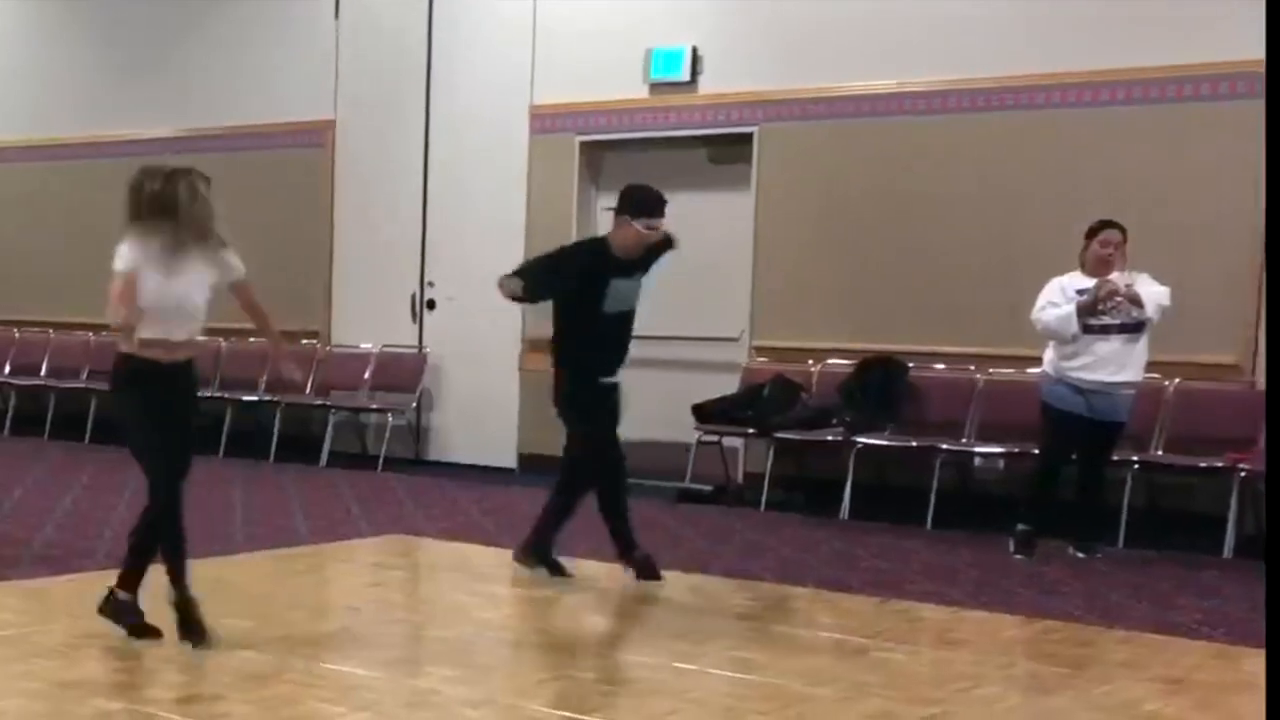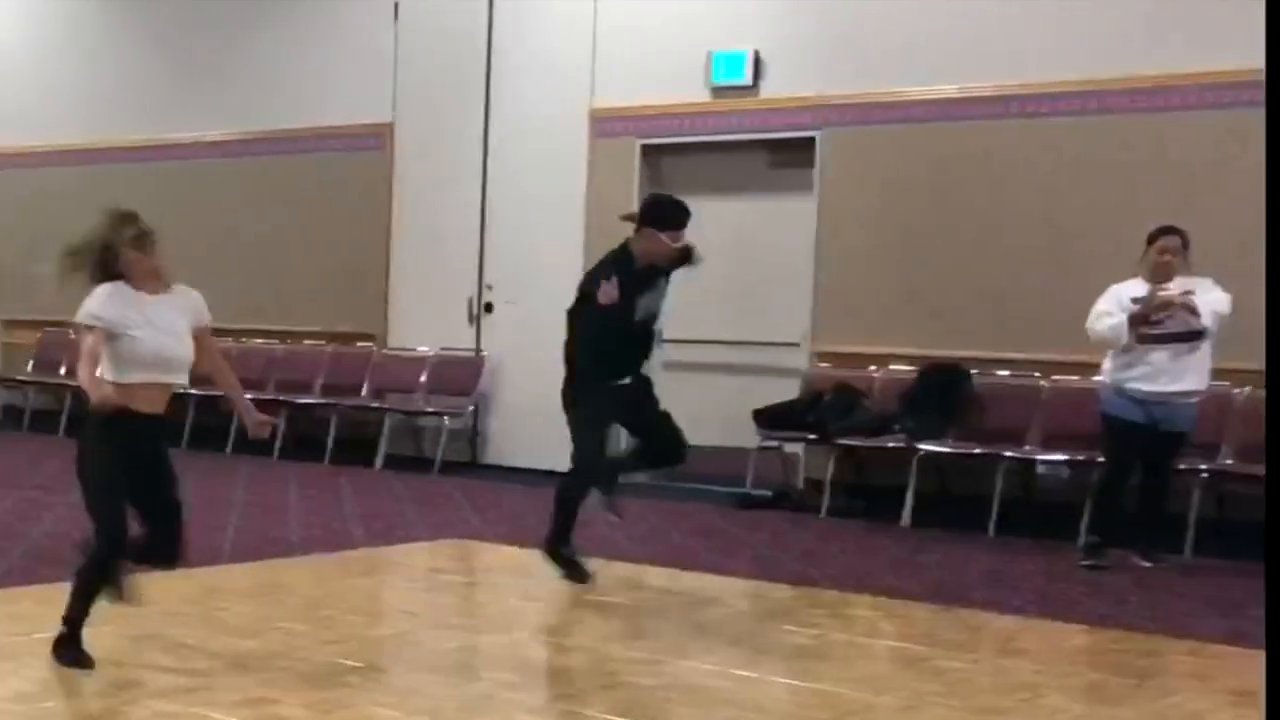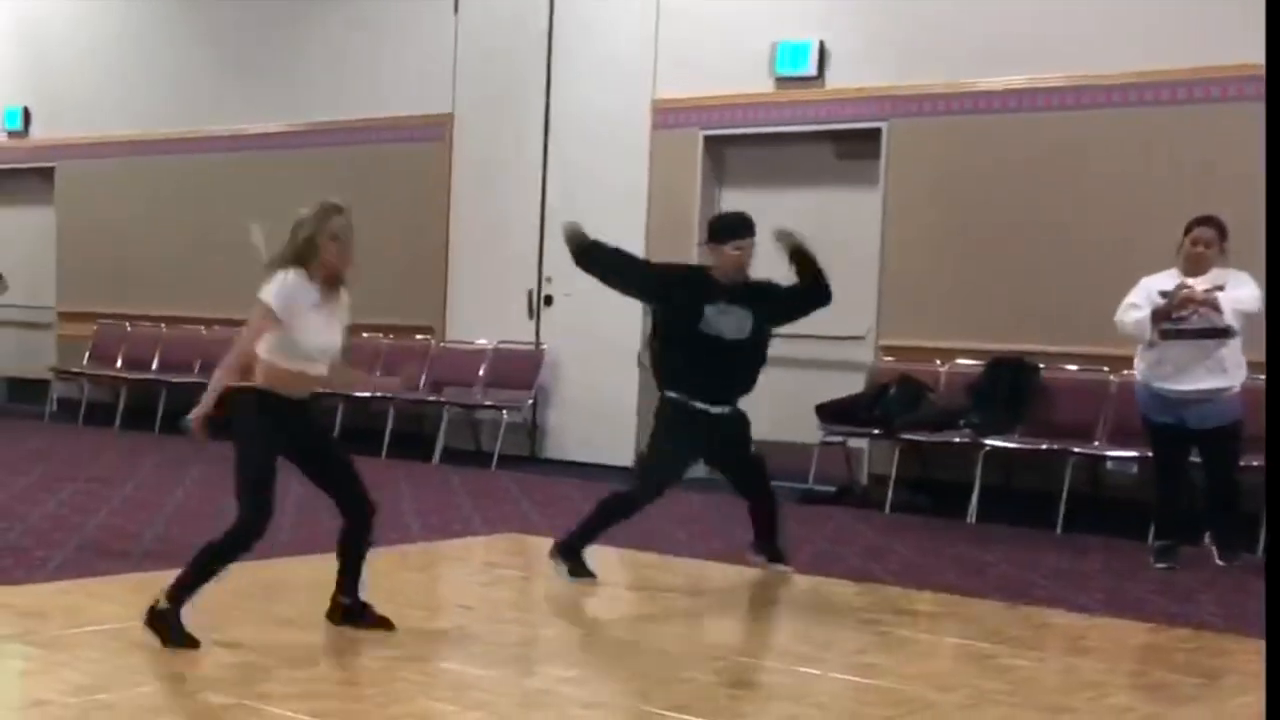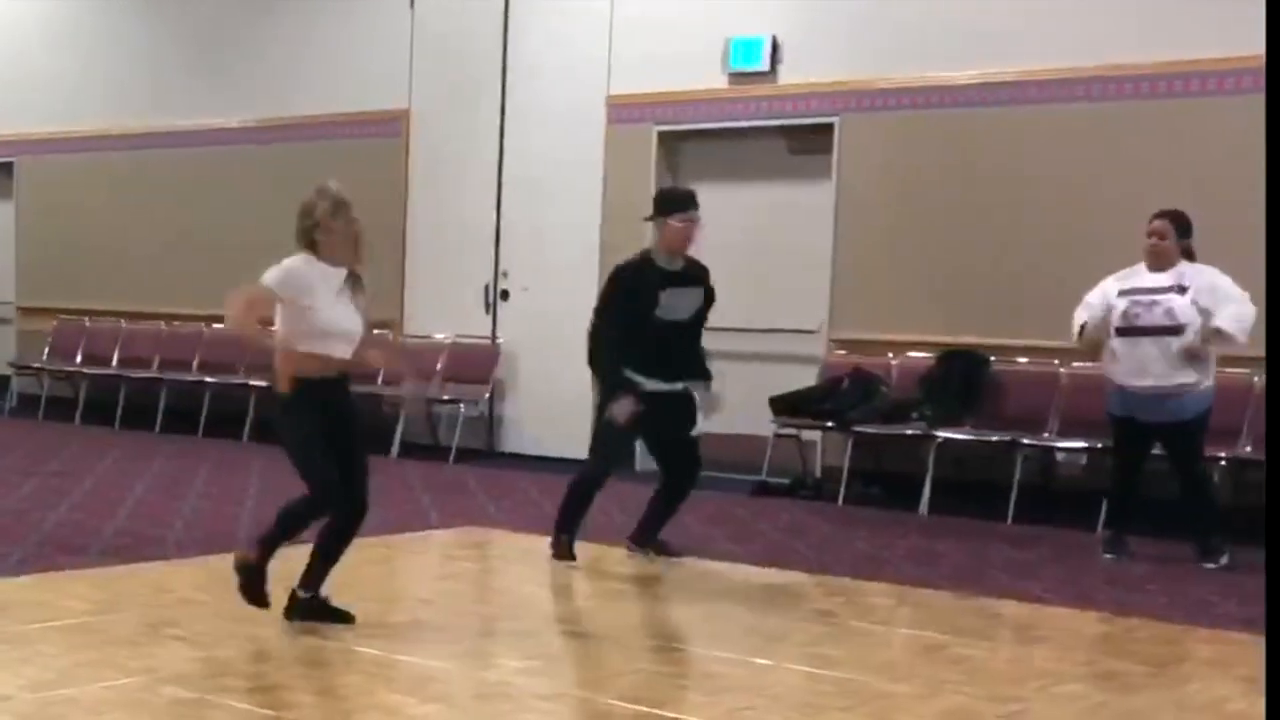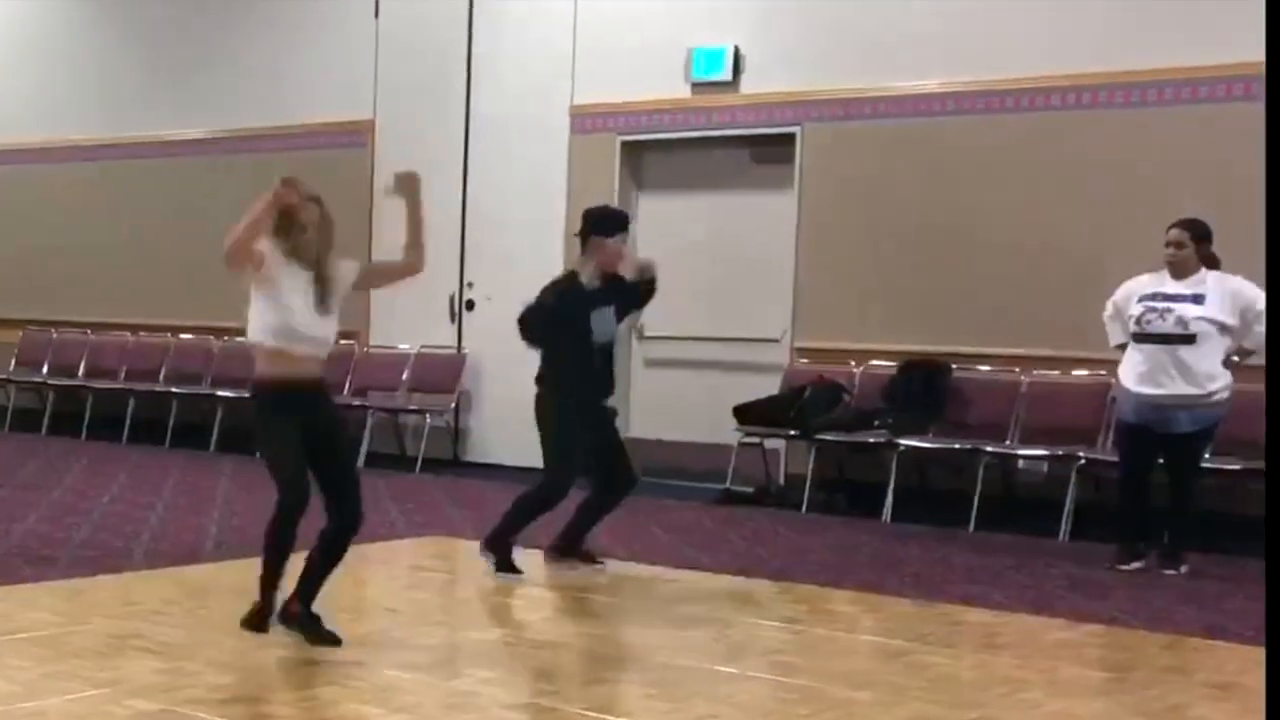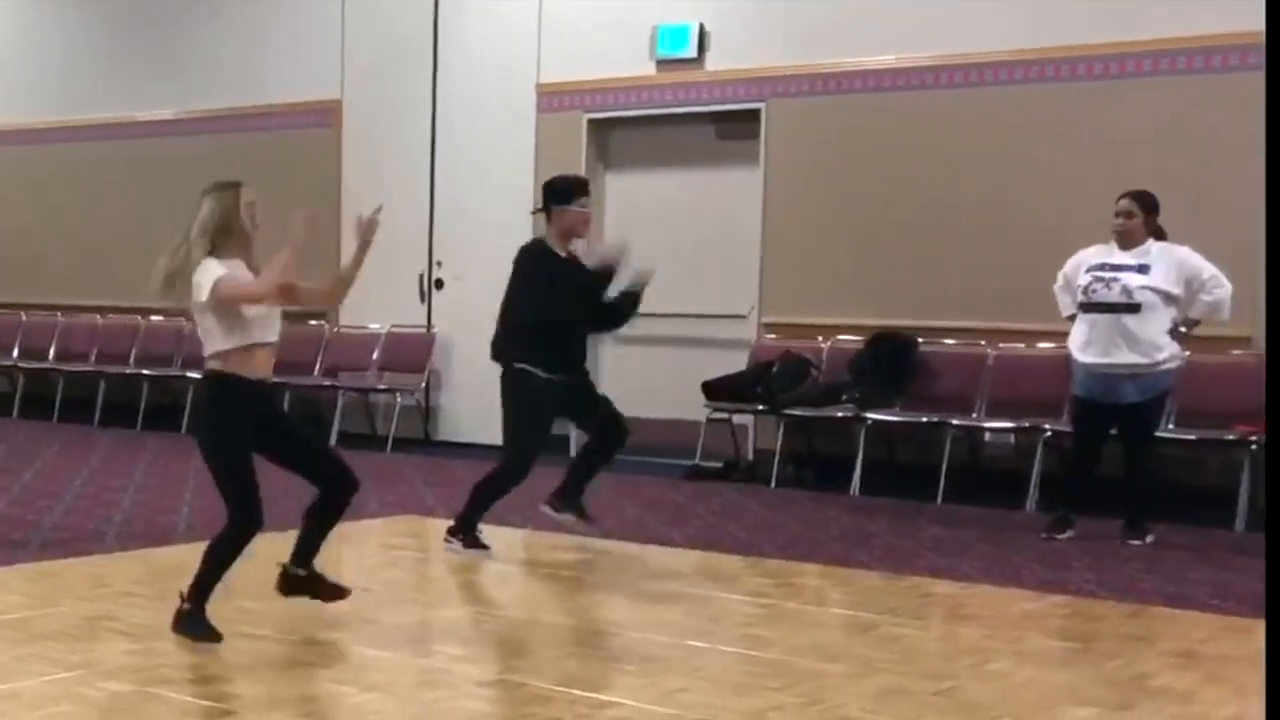
dt=0.7s
person 1, frame 1
left shoulder: (215, 256)
right shoulder: (137, 248)
left elbow: (252, 306)
right elbow: (118, 311)
left wrist: (282, 356)
right wrist: (124, 321)
left hip: (179, 378)
right hip: (135, 379)
left knee: (168, 490)
right knee: (165, 486)
left ankle: (123, 595)
right ankle: (181, 594)
person 1, frame 2
left shoulder: (189, 301)
right shoulder: (107, 300)
left elbow: (212, 362)
right elbow: (88, 363)
left wrist: (248, 410)
right wrist: (95, 393)
left hip: (150, 436)
right hip: (106, 431)
left knee: (167, 544)
right knee: (114, 539)
left ankle: (105, 557)
right ankle: (68, 634)
person 1, frame 3
left shoulder: (337, 299)
right shoulder: (290, 285)
right elbow: (244, 347)
left wrist: (373, 383)
right wrist: (208, 401)
left hip: (301, 416)
right hip: (264, 412)
left knee: (361, 508)
right knee: (251, 524)
left ankle: (346, 602)
right ankle: (168, 608)
person 1, frame 4
left shoulder: (349, 274)
right shoulder: (297, 270)
right elbow: (240, 311)
left wrist: (382, 362)
right wrist: (279, 349)
left hip: (337, 395)
right hip: (301, 395)
left knee: (353, 505)
right knee: (327, 496)
left ankle: (306, 595)
right ankle: (255, 556)
person 1, frame 5
left shoulder: (337, 274)
right shoulder: (265, 260)
left elbow: (412, 265)
right elbow: (231, 253)
left wrist: (412, 203)
right wrist: (272, 201)
left hip: (317, 402)
right hip: (275, 404)
left knee: (348, 515)
right knee: (293, 501)
left ankle: (298, 607)
right ankle: (266, 599)
person 1, frame 6
left shoulder: (259, 274)
right shoulder: (210, 272)
left elbow: (326, 299)
right elbow: (264, 295)
left wrist: (362, 249)
right wrist: (295, 244)
left hip: (262, 402)
right hip: (225, 401)
left knee: (341, 483)
right knee: (246, 517)
left ankle: (298, 568)
right ankle: (191, 608)
person 2, frame 1
left shoulder: (637, 257)
right shoulder: (583, 258)
right elbow: (541, 274)
left wrist: (663, 243)
right wrist: (515, 283)
left hip: (603, 380)
right hip: (578, 384)
left knee: (583, 470)
right knee: (607, 465)
left ankle: (537, 548)
right ankle: (629, 551)
person 2, frame 2
left shoulder: (656, 263)
right shoulder: (612, 273)
right elbow: (580, 328)
right wrist: (603, 307)
left hip: (627, 379)
right hip: (590, 383)
left knee: (671, 448)
right knee: (587, 466)
left ankle: (608, 472)
right ankle: (560, 546)
person 2, frame 3
left shoulder: (762, 298)
right shoulder: (679, 283)
left elbow: (818, 296)
right elbow: (624, 269)
left wrist: (799, 253)
right wrist: (581, 245)
left hip: (724, 417)
right hip: (681, 411)
left knee: (757, 487)
right knee: (645, 489)
left ankle: (766, 547)
right ankle: (571, 548)
person 2, frame 4
left shoulder: (698, 277)
right shoulder: (630, 275)
right elbow: (603, 336)
left wrist: (703, 382)
right wrist: (617, 394)
left hip: (672, 393)
right hip: (628, 388)
left knee: (684, 469)
right knee: (601, 466)
left ankle: (644, 535)
right ankle: (562, 539)
person 2, frame 5
left shoulder: (612, 287)
right shoulder: (564, 292)
left elbow: (633, 299)
right elbow: (532, 328)
left wrist: (644, 281)
right wrist: (583, 287)
left hip: (593, 406)
right hip: (562, 406)
left knee: (619, 480)
right knee: (557, 484)
left ankle: (566, 545)
right ankle: (497, 544)
person 2, frame 6
left shoulder: (571, 263)
right shoulder: (534, 259)
left elbow: (596, 317)
right elbow: (546, 312)
left wrist: (630, 296)
right wrist: (598, 273)
left hip: (566, 375)
right hip: (529, 377)
left knee: (611, 429)
right knee: (518, 462)
left ankle: (564, 499)
right ankle: (462, 528)
person 3, frame 1
left shoulder: (1137, 282)
right shoulder: (1063, 284)
left elbow: (1160, 299)
right elbow: (1044, 321)
left wrist: (1128, 294)
right wrist: (1086, 304)
left hip: (1115, 394)
right hip: (1067, 389)
left knee: (1094, 468)
right knee: (1051, 461)
left ankle: (1084, 537)
right ankle: (1027, 528)
person 3, frame 2
left shoulder: (1199, 287)
right shoulder: (1121, 292)
left elbow: (1220, 306)
right elbow: (1099, 330)
left wrist: (1181, 302)
right wrist: (1138, 314)
left hip: (1177, 402)
right hip: (1126, 398)
left knee: (1158, 477)
right knee: (1117, 469)
left ankle: (1145, 544)
right ankle: (1097, 541)
person 3, frame 3
left shoulder: (1235, 280)
right shoulder: (1154, 283)
left elbow: (1248, 302)
right elbow: (1127, 321)
left wrist: (1204, 298)
right wrist: (1166, 309)
left hip: (1217, 398)
right hip: (1162, 396)
left knee: (1223, 473)
right knee: (1169, 474)
left ankle: (1222, 538)
right ankle: (1166, 542)
person 3, frame 4
left shoulder: (1202, 278)
right shoulder: (1121, 281)
left elbow: (1238, 308)
right elbow: (1088, 310)
left wrist: (1210, 337)
right wrist: (1086, 332)
left hip: (1185, 395)
right hip: (1129, 394)
left knee: (1191, 471)
right knee: (1126, 467)
left ankle: (1210, 543)
right ankle: (1116, 533)
person 3, frame 5
left shoulder: (1228, 289)
right shoulder: (1141, 286)
left elbow: (1261, 318)
right elbow: (1113, 312)
left wrist: (1235, 357)
right wrist: (1129, 352)
left hip: (1194, 405)
right hip: (1138, 400)
left knee: (1182, 482)
right knee: (1132, 476)
left ankle: (1174, 551)
right ankle: (1134, 545)
person 3, frame 6
left shoulder: (1174, 258)
right shoulder: (1089, 257)
left elbow: (1216, 289)
right elbow: (1064, 286)
left wrist: (1182, 329)
right wrist: (1078, 323)
left hip: (1144, 374)
right hip: (1090, 371)
left knee: (1137, 451)
right knee: (1083, 447)
left ankle: (1136, 522)
right ankle: (1066, 515)
